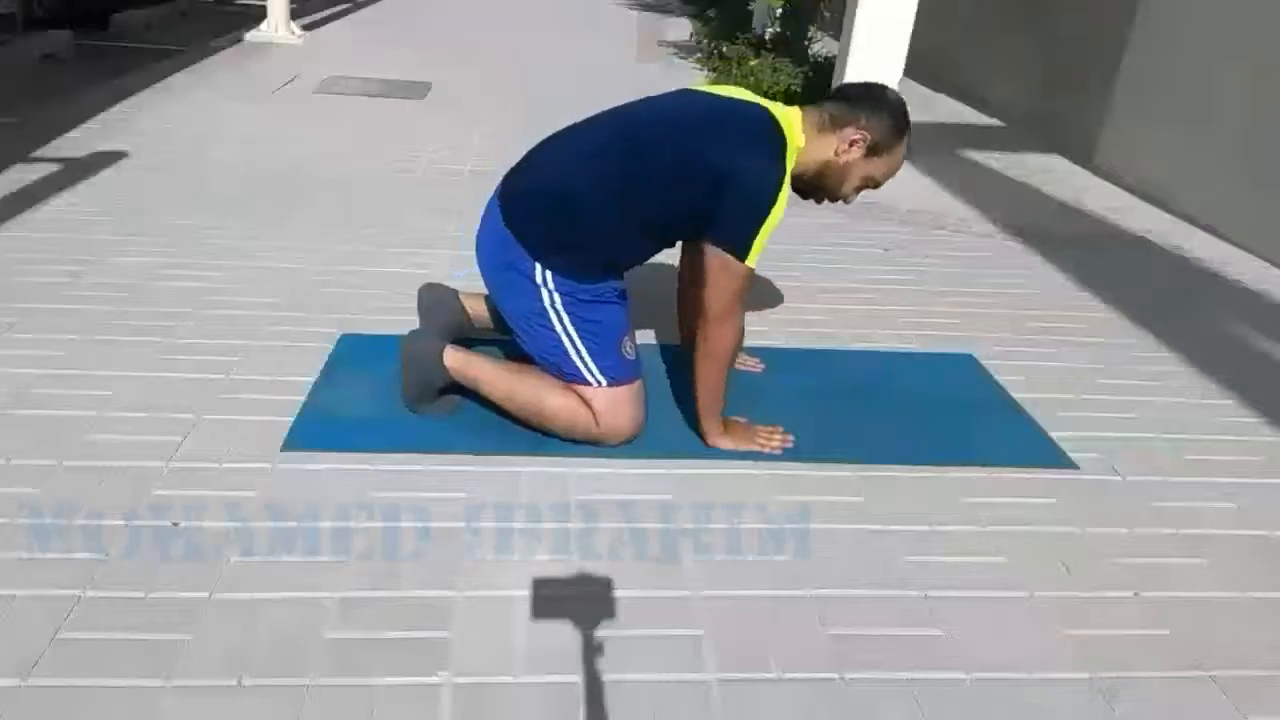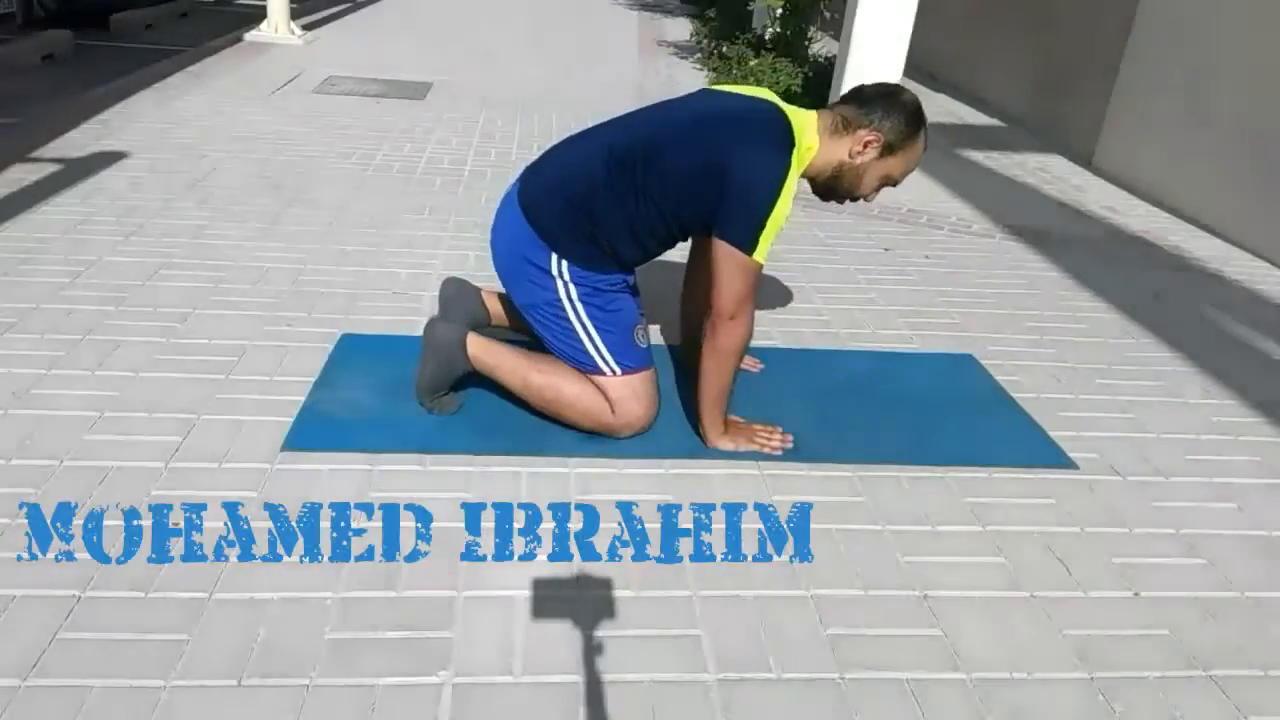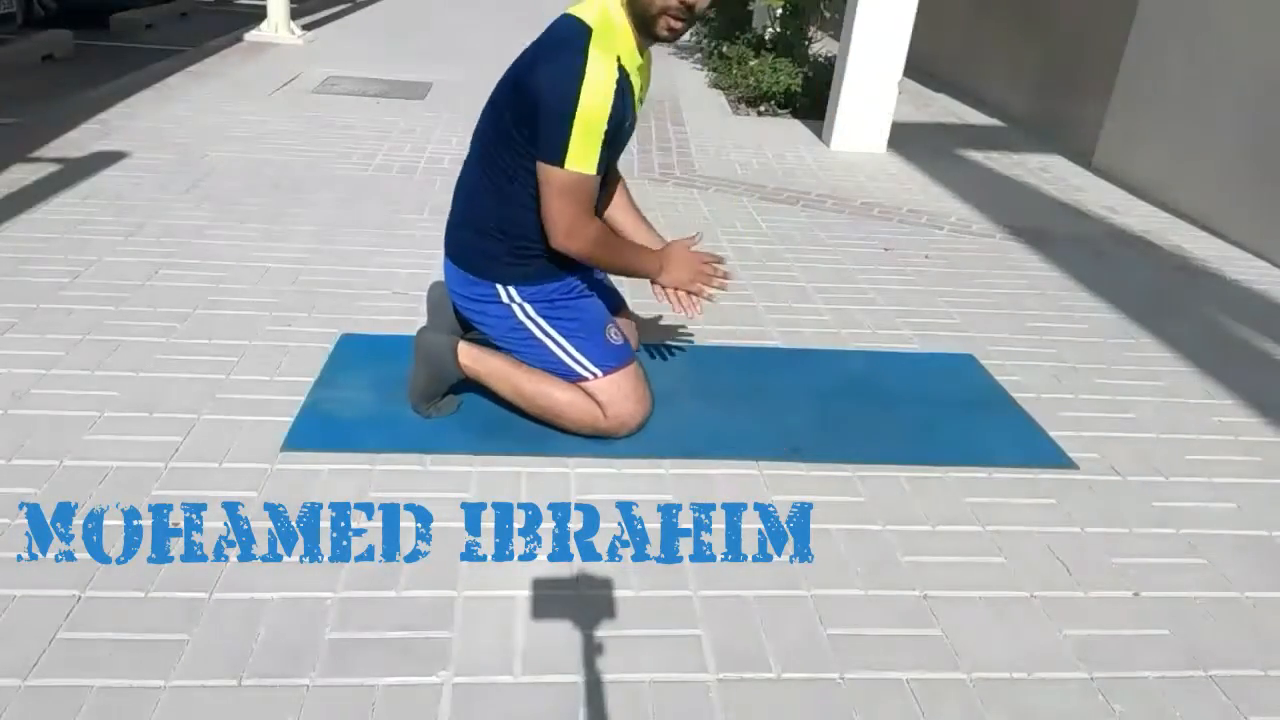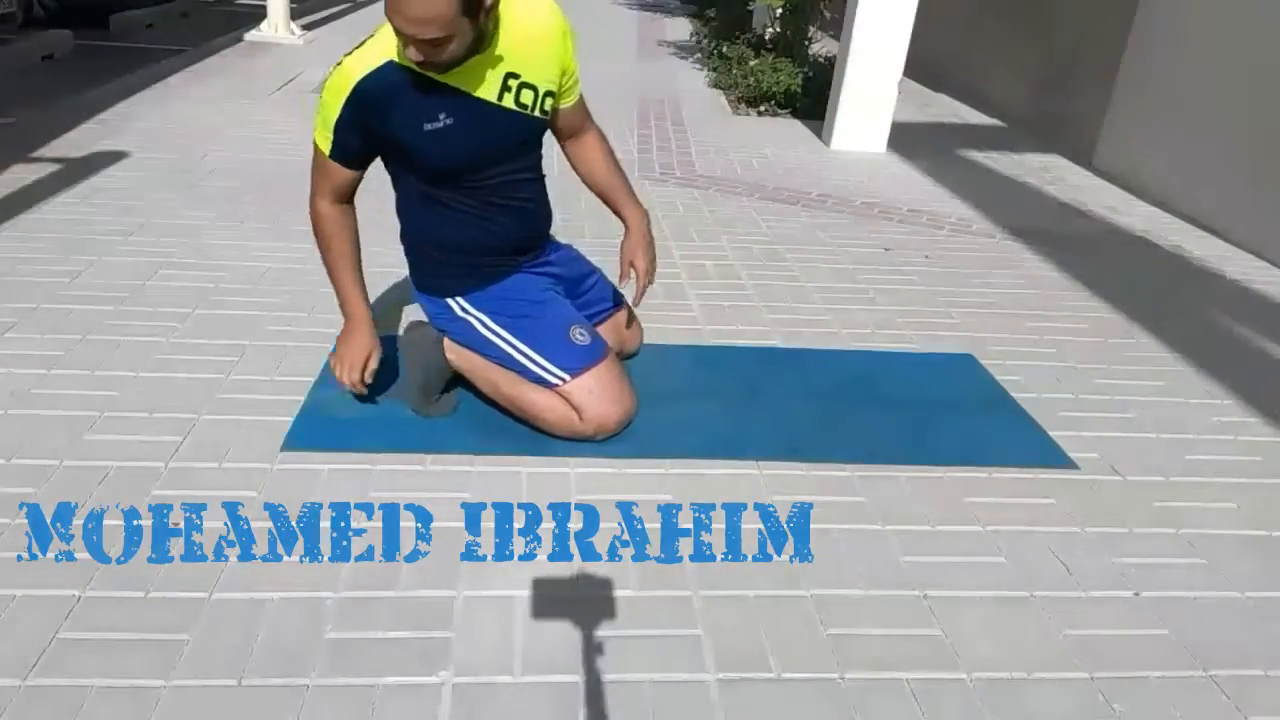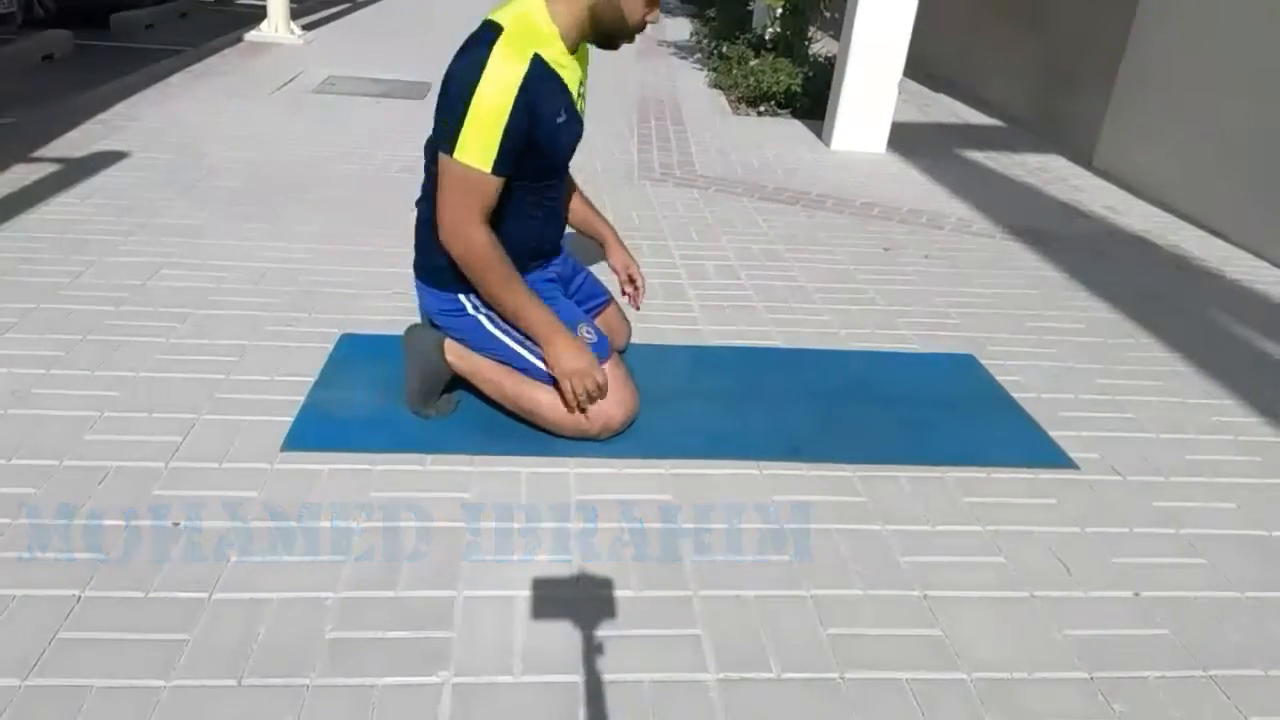
dt=0.7s
person 1, frame 1
left shoulder: (753, 122)
right shoulder: (760, 173)
left elbow: (697, 252)
right elbow: (720, 314)
left wrist: (698, 347)
right wrist: (714, 426)
left hip: (527, 215)
right hip: (540, 250)
left knee: (600, 339)
right knee: (615, 418)
left ankle: (458, 310)
right ankle: (448, 359)
person 1, frame 2
left shoulder: (768, 125)
right shoulder: (765, 167)
left elbow: (707, 249)
right elbow: (730, 313)
left wrist: (695, 346)
right wrist: (715, 427)
left hip: (543, 216)
right hip: (552, 246)
right knee: (629, 408)
left ankle: (477, 305)
right ankle: (466, 347)
person 1, frame 3
left shoulder: (630, 43)
right shoulder: (587, 62)
right elbow: (571, 231)
left wrist: (653, 246)
right wrist: (658, 266)
left hip: (537, 251)
right hip: (505, 271)
left knee: (623, 338)
right knee: (625, 408)
left ankle: (470, 311)
right ankle: (462, 355)
person 1, frame 4
right shoulder: (365, 82)
left elbow: (579, 133)
right elbow: (330, 201)
left wrist: (634, 219)
right wrist: (359, 321)
left hip: (542, 252)
right hip: (469, 284)
left knee: (625, 336)
right knee: (609, 411)
left ankle: (475, 340)
right ankle: (451, 350)
person 1, frame 5
left shoulder: (564, 47)
right shoulder: (505, 65)
right elbow: (459, 228)
left wrist: (609, 239)
right wrist: (551, 338)
right hip: (473, 282)
left knee: (614, 335)
right knee: (612, 407)
left ankle: (451, 328)
right ankle: (450, 353)
